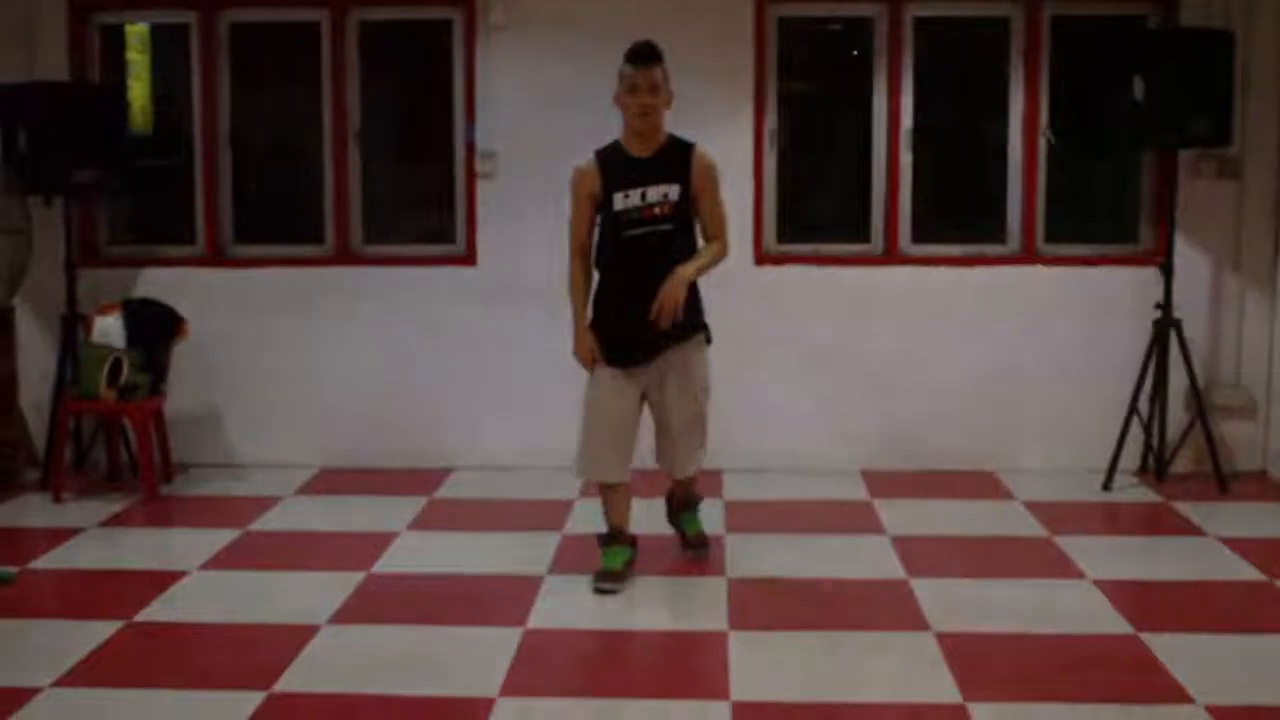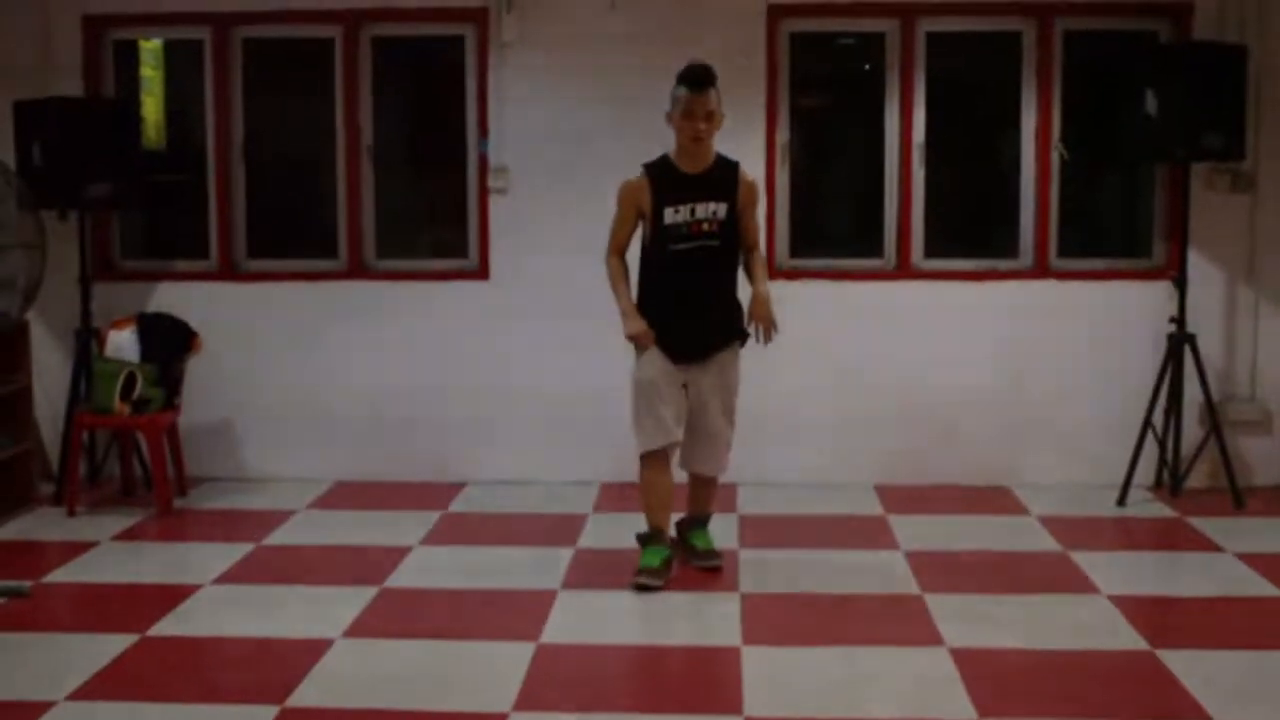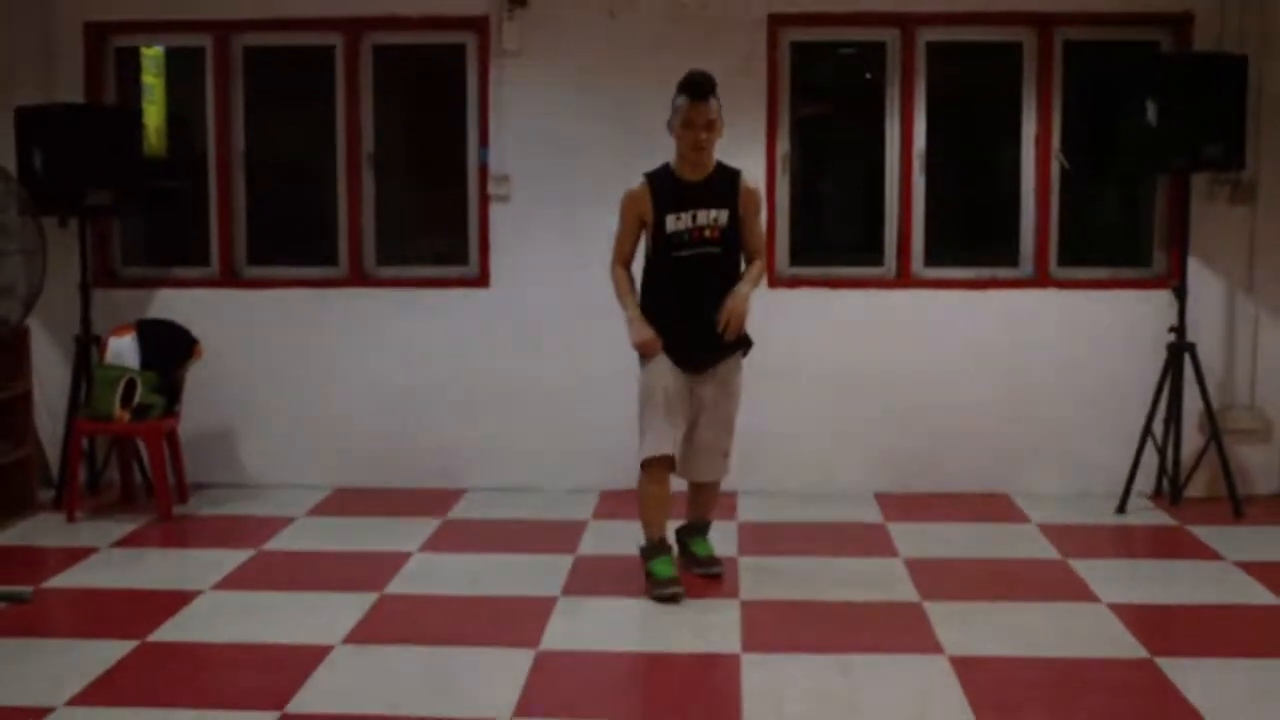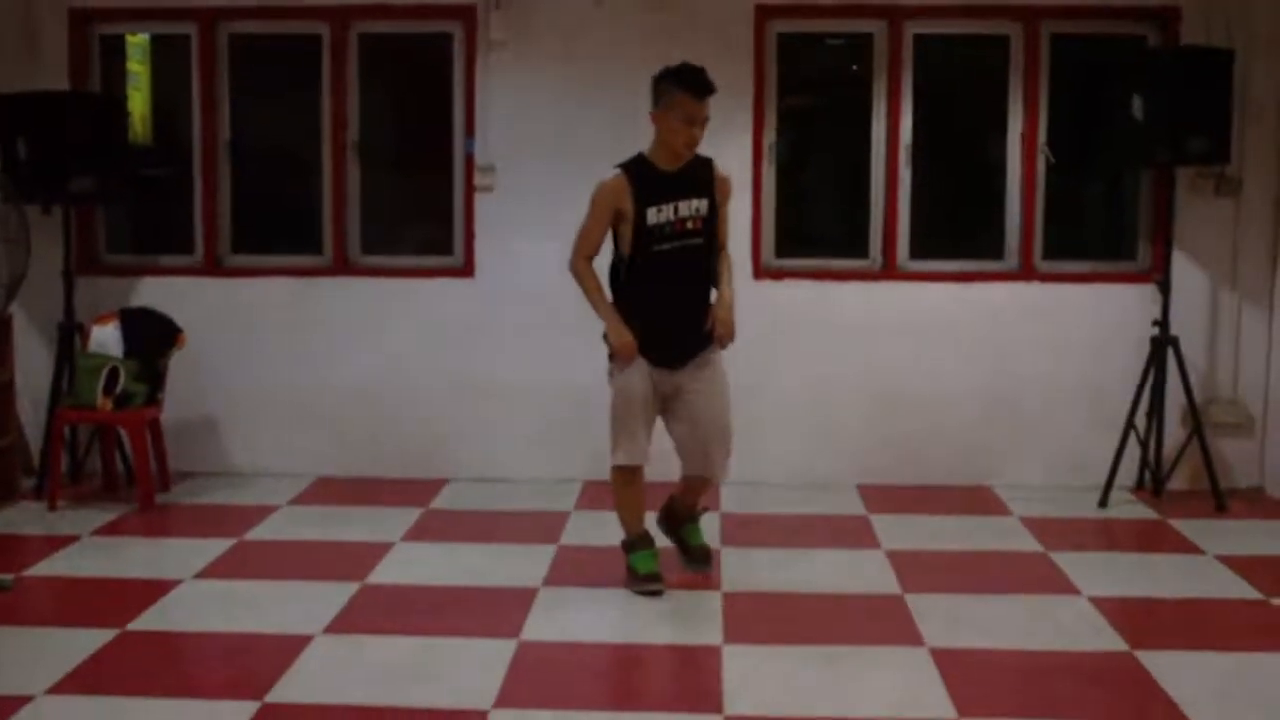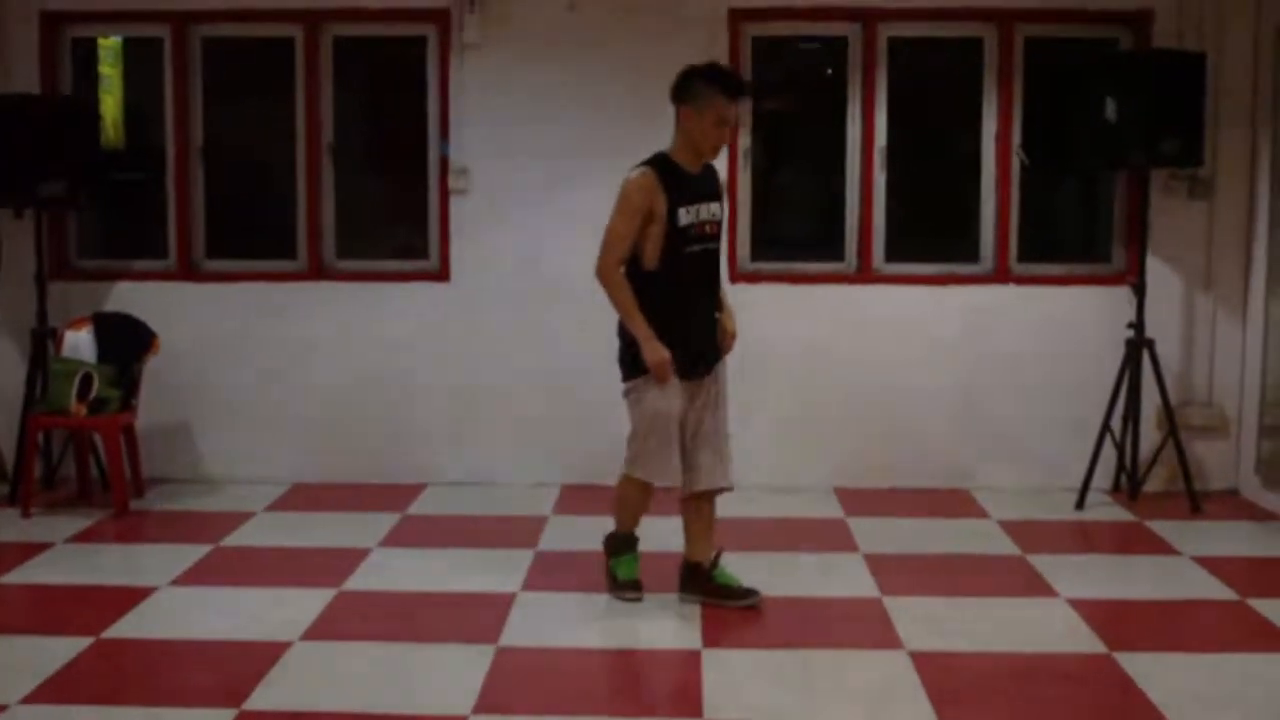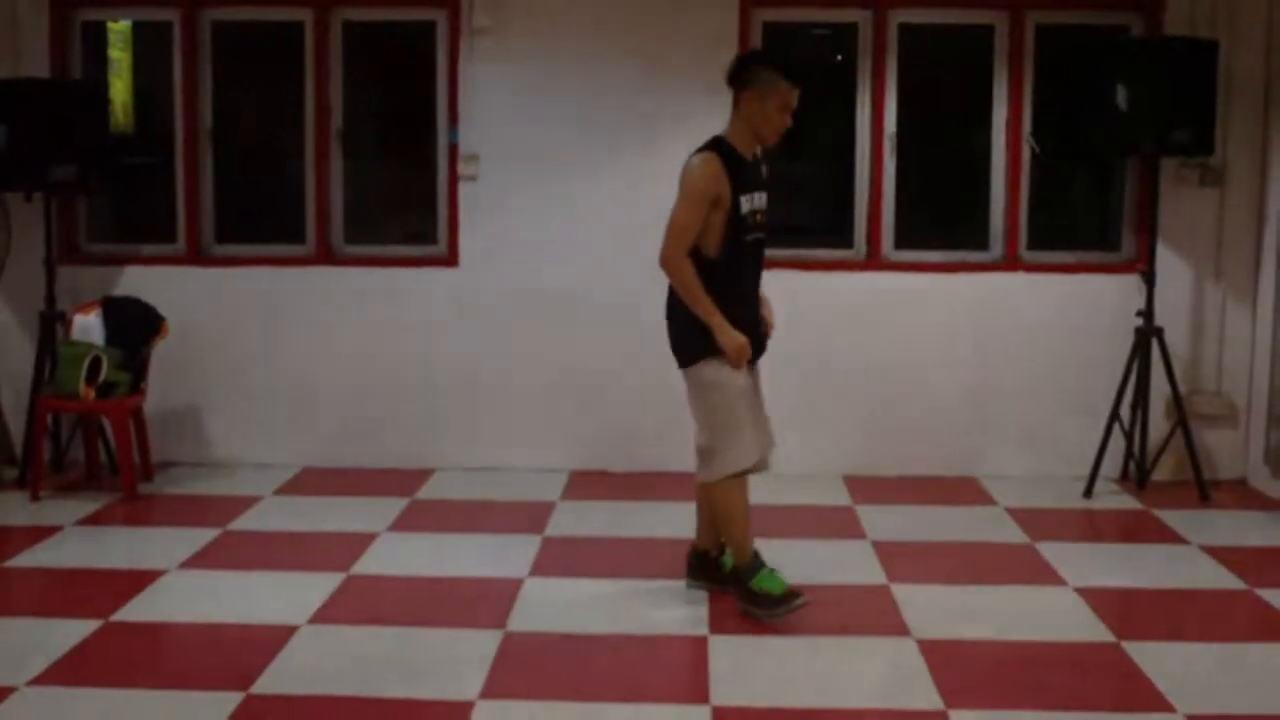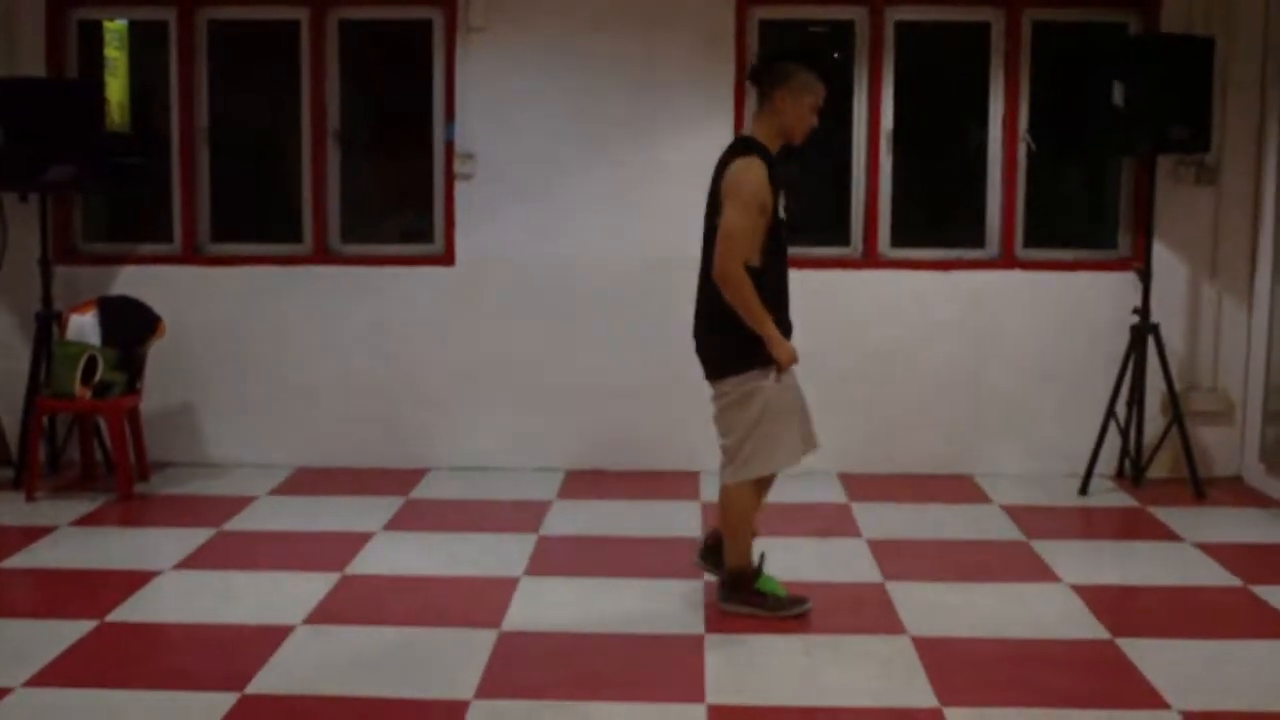
dt=0.5s
person 1, frame 1
left shoulder: (695, 163)
right shoulder: (592, 172)
left elbow: (718, 242)
right elbow: (580, 254)
left wrist: (685, 272)
right wrist: (579, 326)
left hip: (679, 325)
right hip: (614, 329)
left knee: (685, 437)
right knee: (607, 441)
left ankle: (684, 507)
right ankle: (619, 543)
person 1, frame 2
left shoulder: (739, 184)
right shoulder: (641, 185)
left elbow: (750, 249)
right elbow: (615, 253)
left wrist: (760, 289)
right wrist: (628, 312)
left hip: (718, 335)
right hip: (659, 336)
left knee: (711, 442)
right knee: (656, 442)
left ankle: (695, 530)
right ankle: (657, 542)
person 1, frame 3
left shoulder: (742, 191)
right shoulder: (643, 194)
left elbow: (756, 256)
right elbow: (621, 264)
left wrist: (743, 291)
right wrist: (634, 319)
left hip: (719, 343)
right hip: (664, 344)
left knee: (710, 450)
right knee: (658, 451)
left ankle: (696, 535)
right ankle: (658, 554)
person 1, frame 4
left shoulder: (715, 181)
right shoulder: (620, 186)
right elbow: (581, 260)
left wrist: (725, 297)
right wrist: (612, 323)
left hip: (697, 341)
right hip: (638, 343)
left knee: (711, 447)
right knee: (630, 452)
left ankle: (678, 514)
right ankle: (638, 548)
person 1, frame 5
left shoulder: (713, 183)
right shoulder: (645, 184)
right elbow: (608, 268)
left wrist: (724, 310)
right wrist: (645, 340)
left hip: (705, 348)
right hip: (656, 351)
left knee: (706, 462)
right knee: (648, 462)
left ankle: (700, 568)
right ankle: (621, 547)
person 1, frame 6
left shoulder: (754, 168)
right shoulder: (707, 168)
right elbow: (673, 257)
left wrist: (758, 305)
right wrist: (721, 327)
left hip: (735, 332)
right hip: (706, 337)
left knee: (719, 454)
right knee: (732, 455)
left ankle: (706, 557)
right ankle: (746, 574)
person 1, frame 7
left shoulder: (754, 161)
right shoulder: (749, 170)
right elbow: (726, 269)
left wrist: (770, 333)
right wrist: (774, 336)
left hip: (748, 339)
right hip: (738, 341)
left knee: (764, 453)
right knee: (748, 461)
left ankle: (722, 544)
right ankle: (739, 581)
